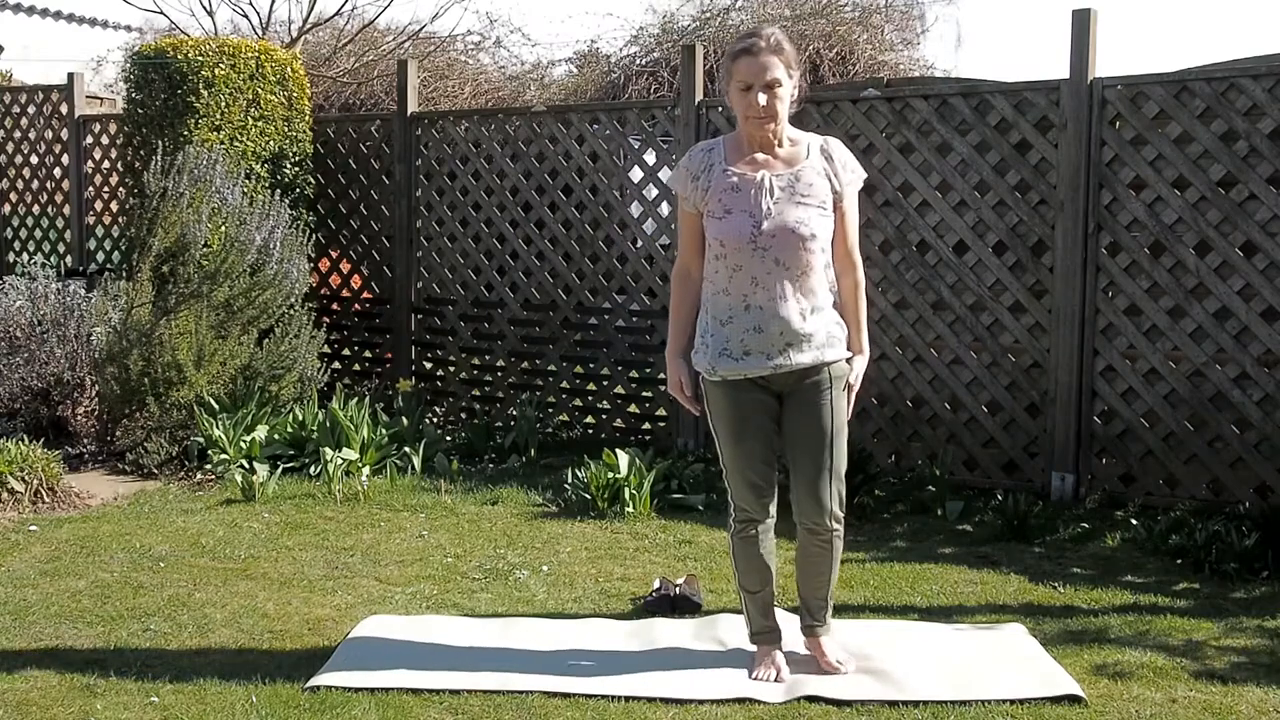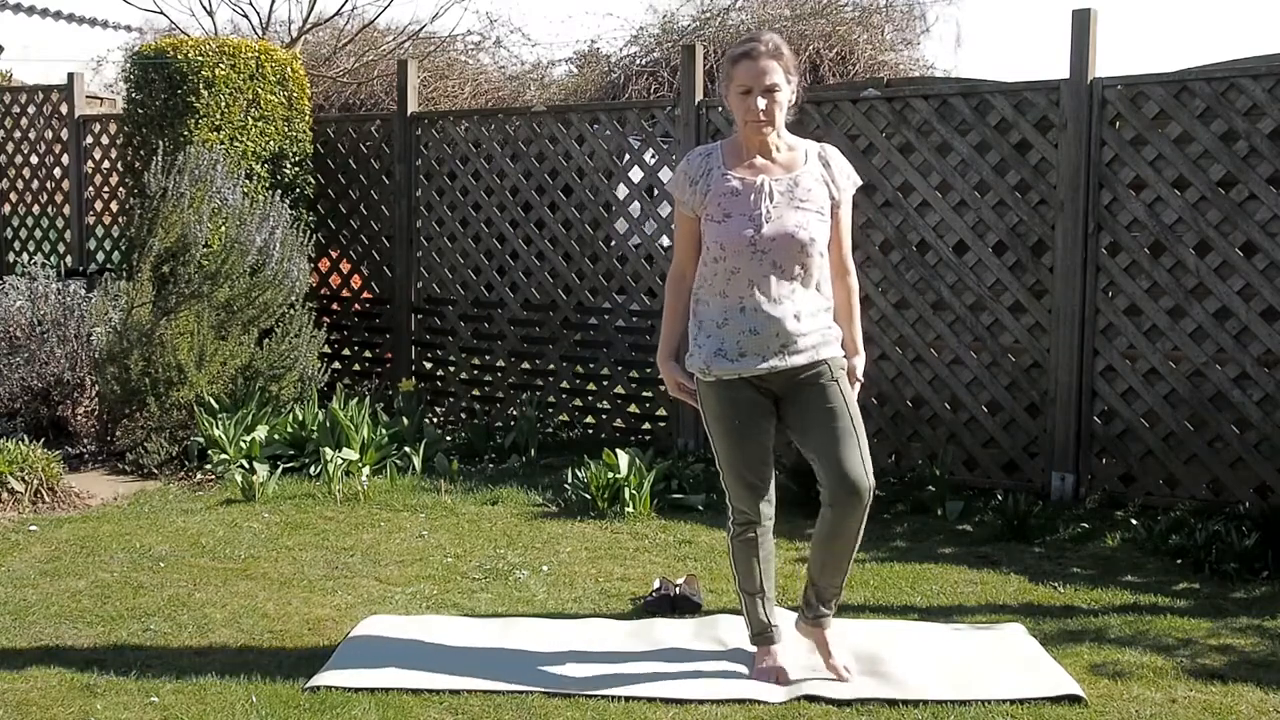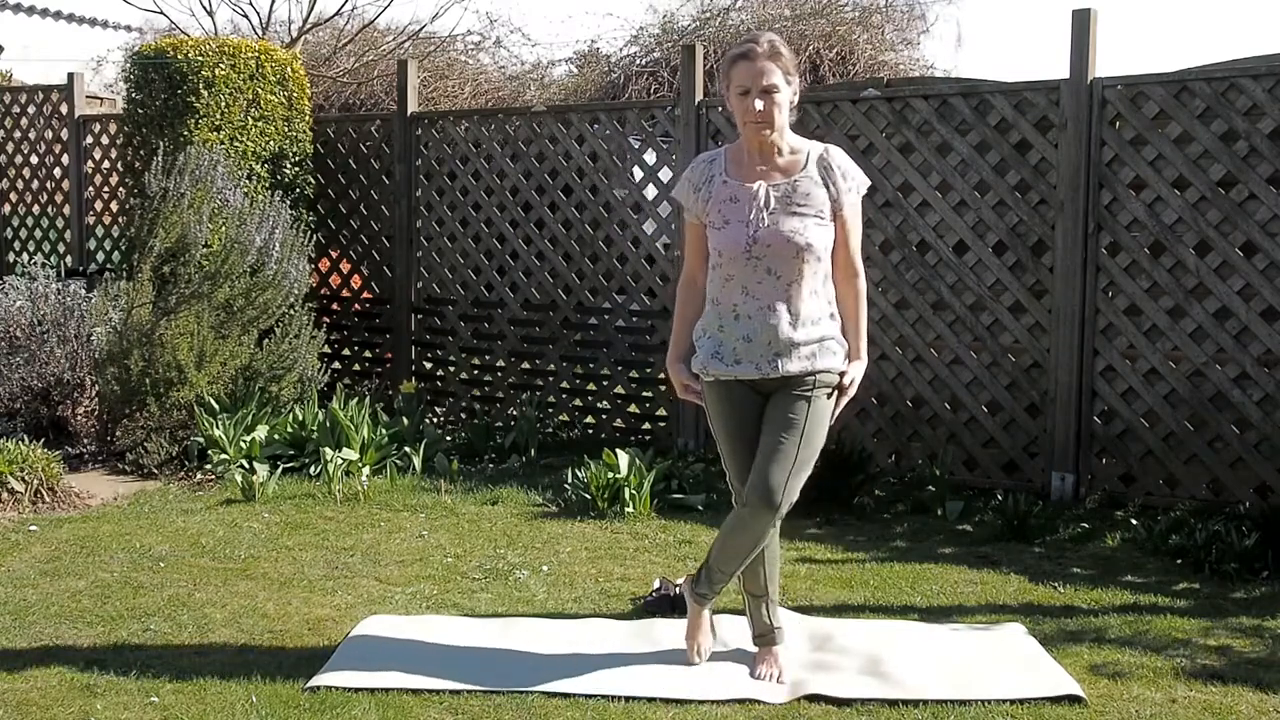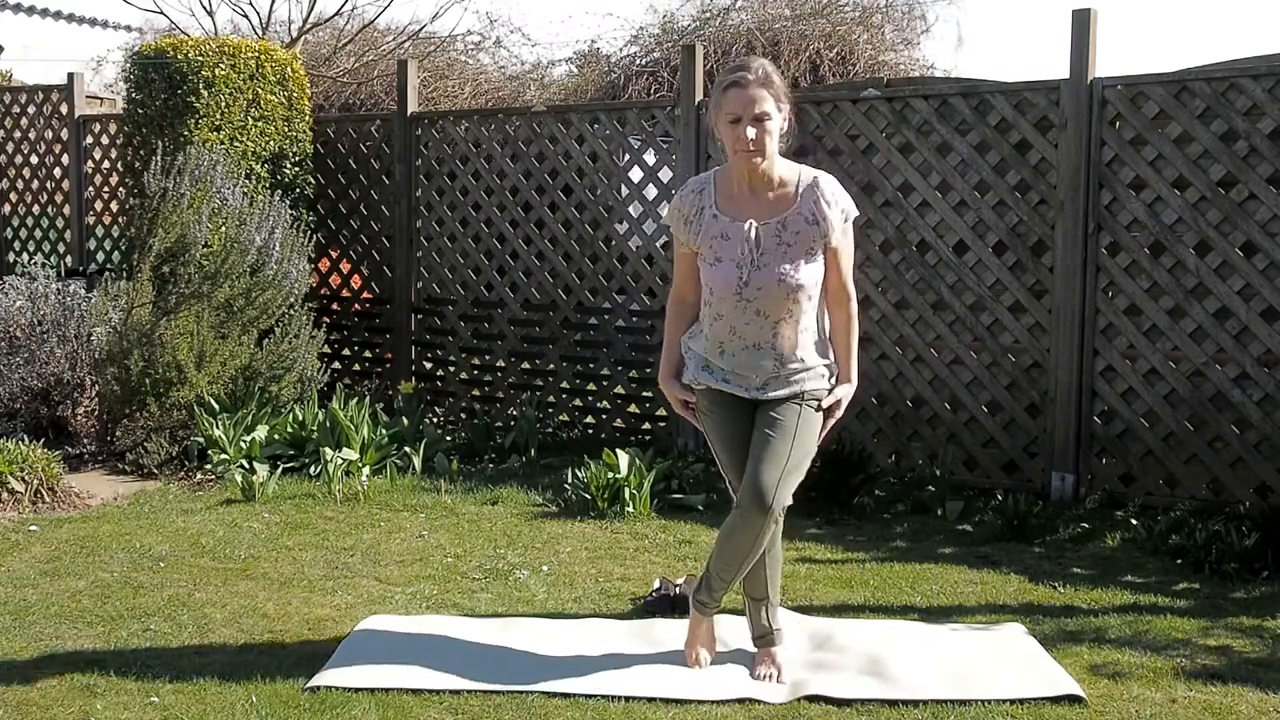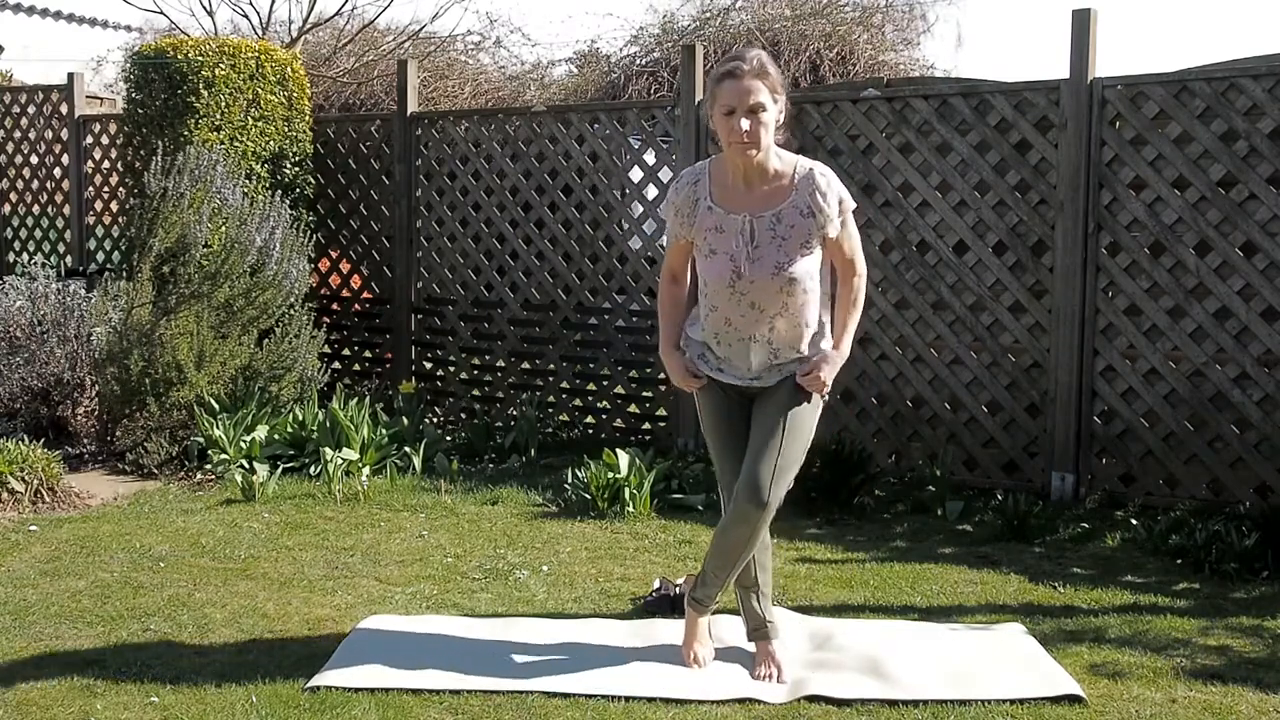
dt=1s
person 1, frame 1
left shoulder: (829, 160)
right shoulder: (702, 167)
left elbow: (848, 265)
right elbow: (688, 270)
left wrist: (859, 349)
right wrist: (676, 354)
left hip: (816, 360)
right hip: (731, 366)
left knee: (822, 507)
right knee: (751, 509)
left ankle: (818, 627)
right ankle: (765, 639)
person 1, frame 2
left shoulder: (825, 166)
right shoulder: (700, 171)
left elbow: (841, 269)
right elbow: (682, 271)
left wrist: (855, 349)
right wrist: (667, 353)
left hip: (811, 359)
right hip: (726, 367)
left knee: (853, 484)
right knee: (749, 509)
left ankle: (817, 613)
right ankle: (764, 637)
person 1, frame 3
left shoulder: (830, 169)
right shoulder: (704, 177)
left elbow: (850, 272)
right elbow: (694, 277)
left wrist: (858, 353)
right wrist: (676, 355)
left hip: (809, 365)
right hip: (727, 367)
left knee: (770, 498)
right knee: (753, 501)
left ankle: (702, 588)
right ankle: (767, 637)
person 1, frame 4
left shoulder: (821, 196)
right shoulder: (694, 200)
left elbow: (841, 296)
right elbow: (684, 295)
left wrist: (847, 377)
right wrist: (668, 372)
left hip: (797, 384)
right hip: (718, 380)
left knee: (764, 501)
right knee: (756, 504)
left ankle: (704, 600)
right ankle: (767, 637)
person 1, frame 5
left shoulder: (816, 186)
right shoulder: (690, 190)
left elbow: (852, 272)
right elbow: (674, 275)
left wrist: (836, 352)
right wrist: (670, 350)
left hip: (793, 374)
right hip: (717, 371)
left knee: (757, 499)
right knee: (743, 501)
left ankle: (699, 601)
right ankle: (761, 631)
